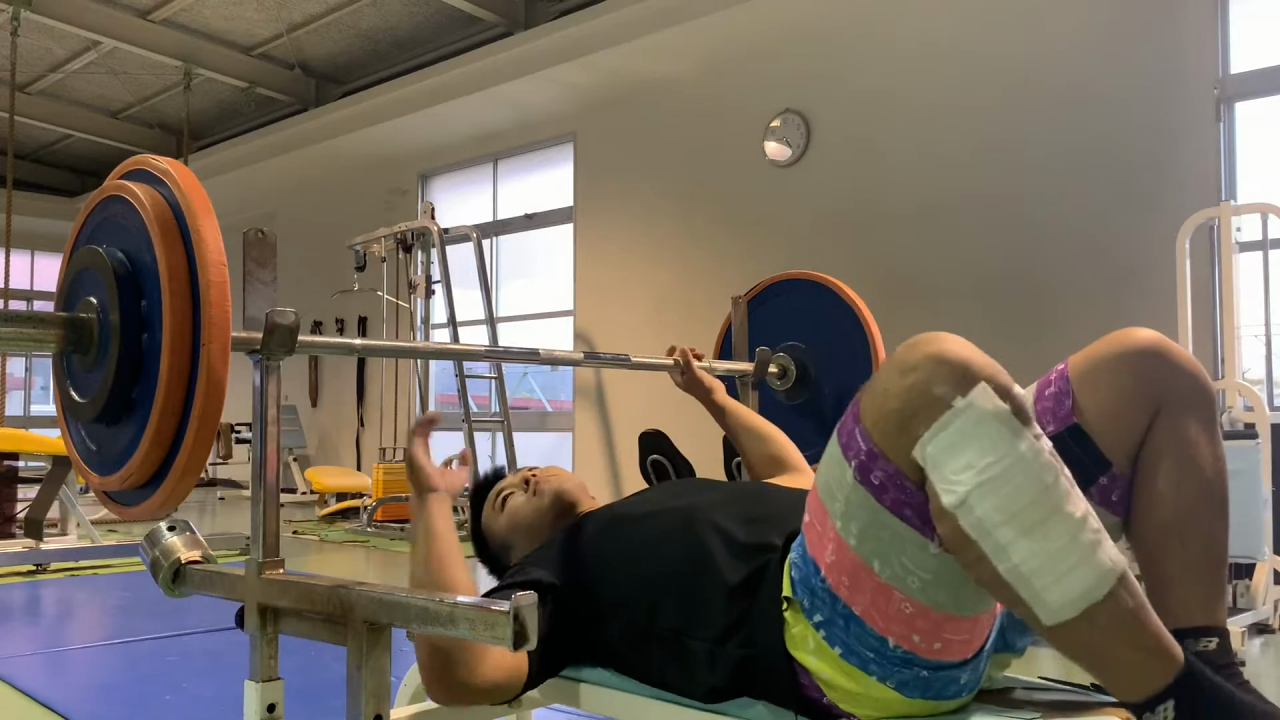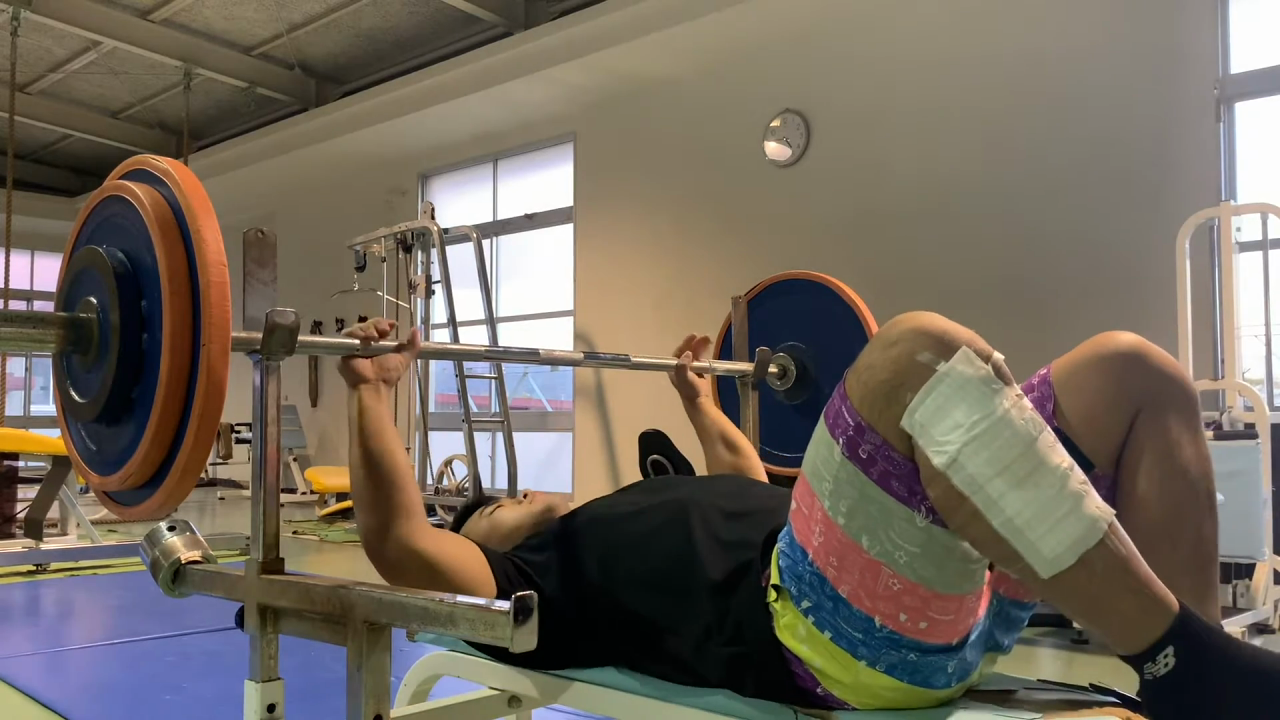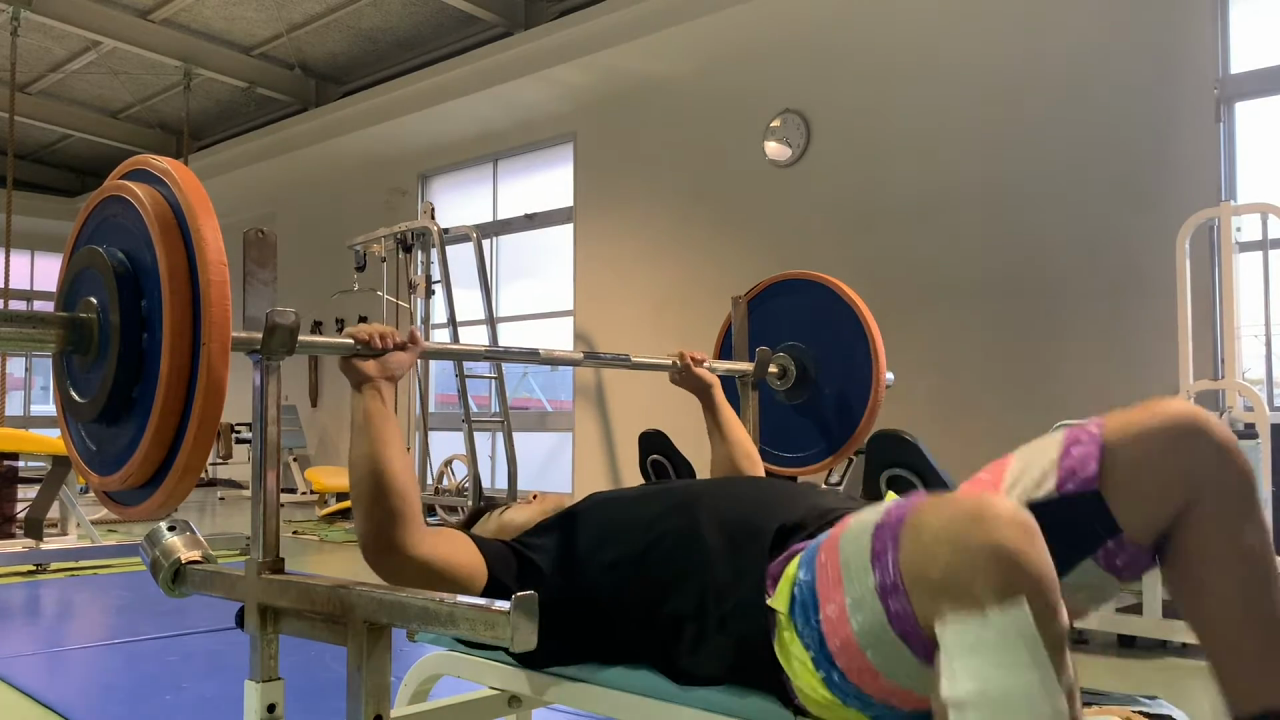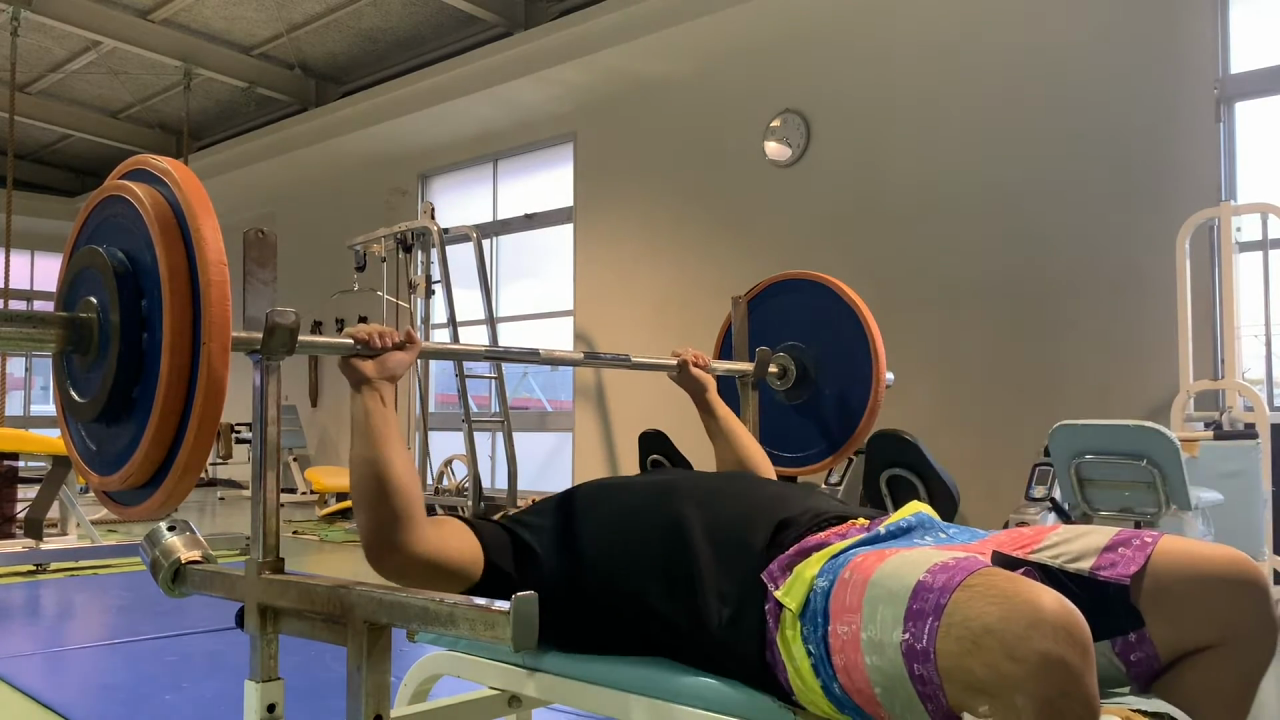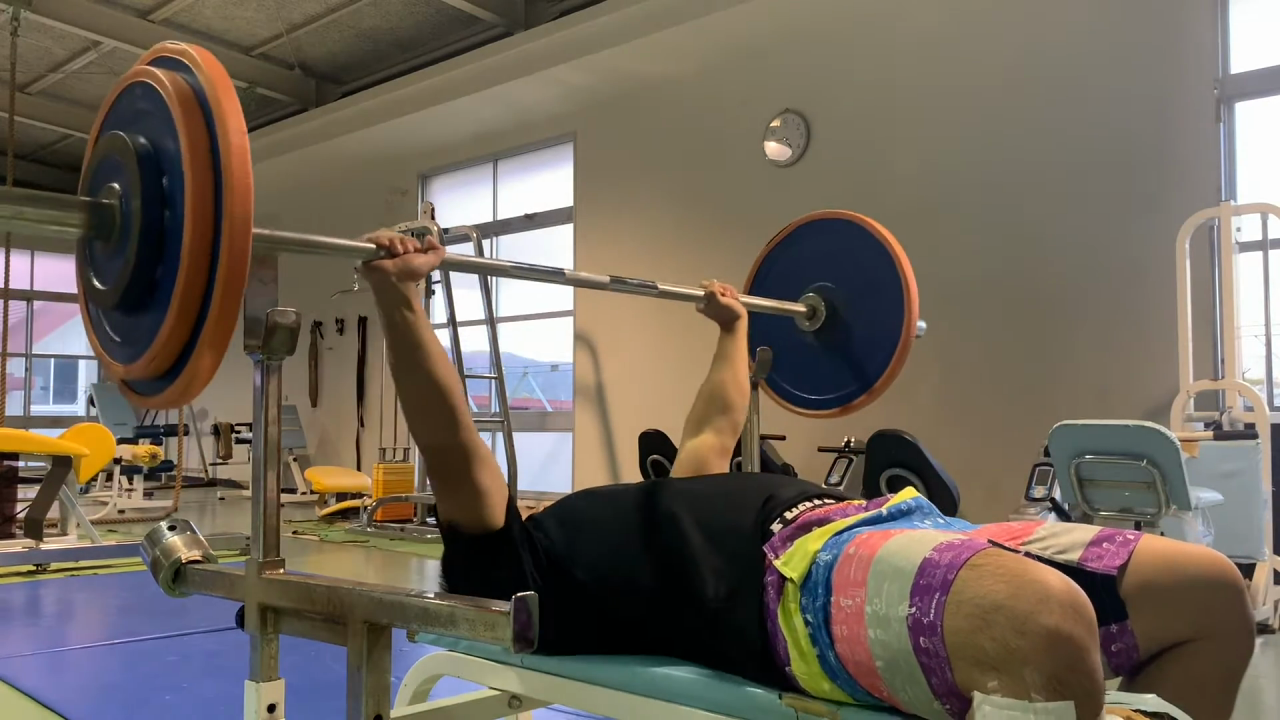
dt=1s
person 1, frame 1
left shoulder: (665, 518)
right shoulder: (554, 578)
left elbow: (789, 477)
left wrist: (717, 400)
right wrist: (431, 503)
left hip: (971, 588)
right hip: (850, 634)
left knee: (1151, 371)
right knee: (939, 374)
person 1, frame 2
left shoulder: (631, 534)
right shoulder: (530, 585)
left elbow: (745, 487)
right elbow: (398, 542)
left wrist: (697, 399)
right wrist: (370, 391)
left hip: (955, 591)
right hip: (827, 620)
left knee: (1131, 372)
right knee: (924, 352)
person 1, frame 3
left shoulder: (629, 535)
right shoulder: (529, 574)
right elbow: (397, 544)
left wrist: (713, 398)
right wrist: (373, 390)
left hip: (926, 572)
right hip: (811, 612)
left knee: (1186, 444)
right knee: (986, 546)
person 1, frame 4
left shoulder: (608, 525)
right shoulder: (524, 557)
right elbow: (399, 543)
left wrist: (710, 398)
right wrist: (373, 389)
right hip: (803, 592)
right knee: (1041, 640)
person 1, frame 5
left shoulder: (639, 526)
right shoulder: (519, 573)
left elbow: (712, 431)
right elbow: (451, 449)
left wrist: (734, 330)
right wrist: (399, 297)
left knee: (1211, 593)
right knee: (1049, 622)
